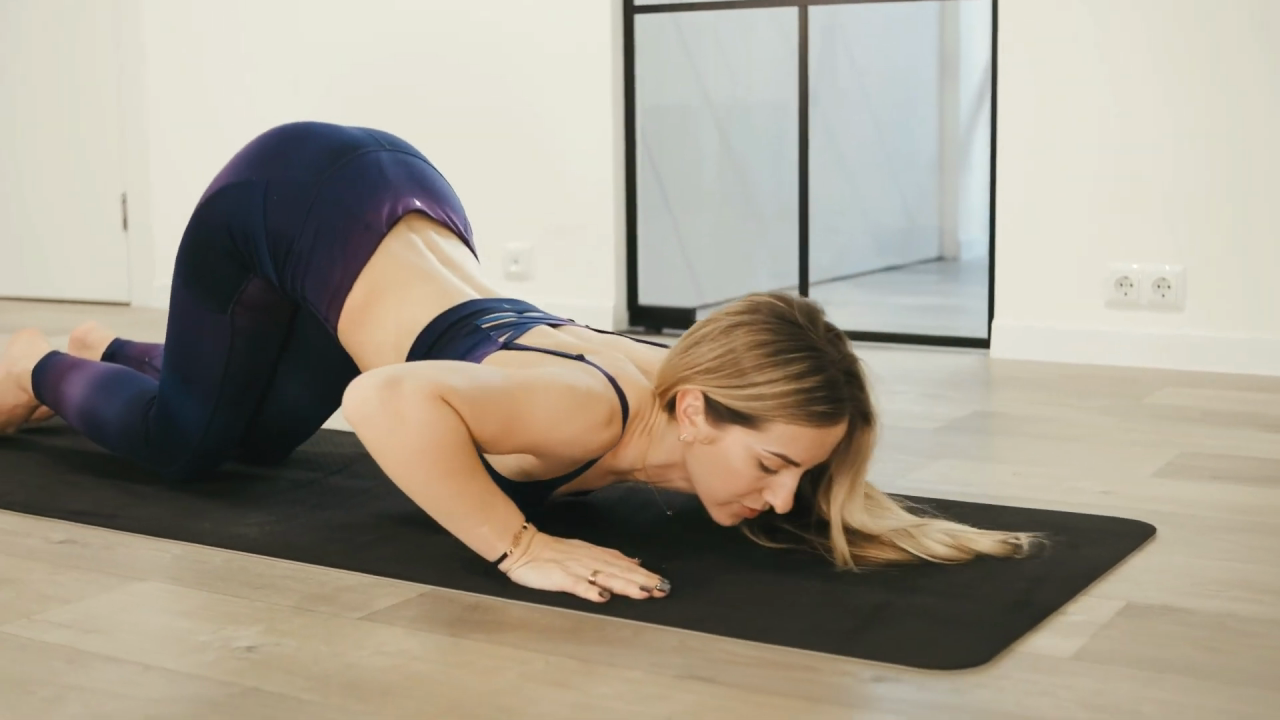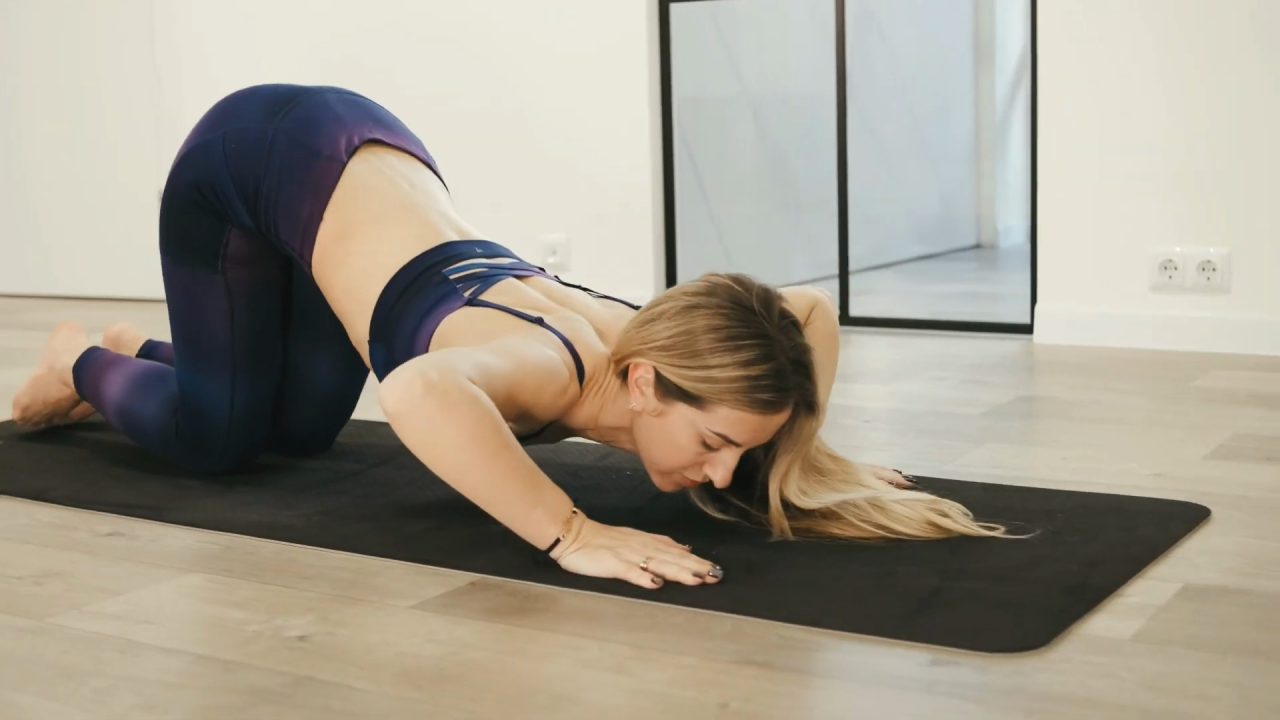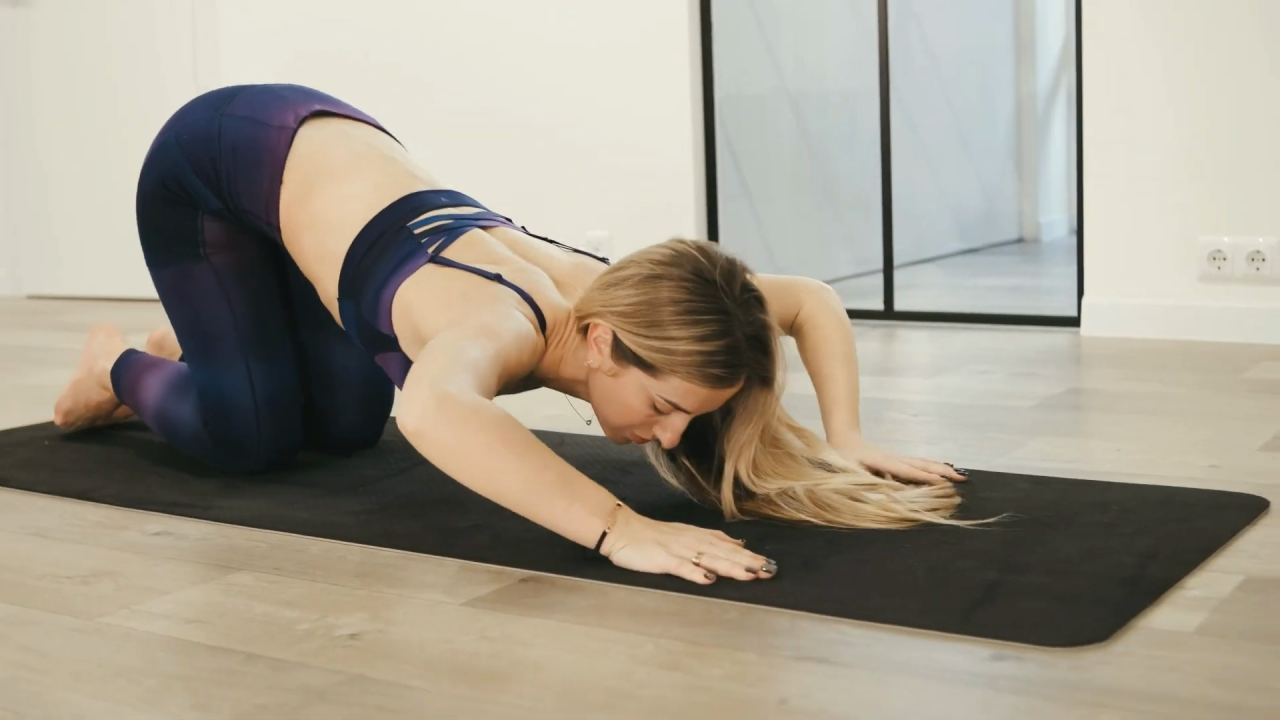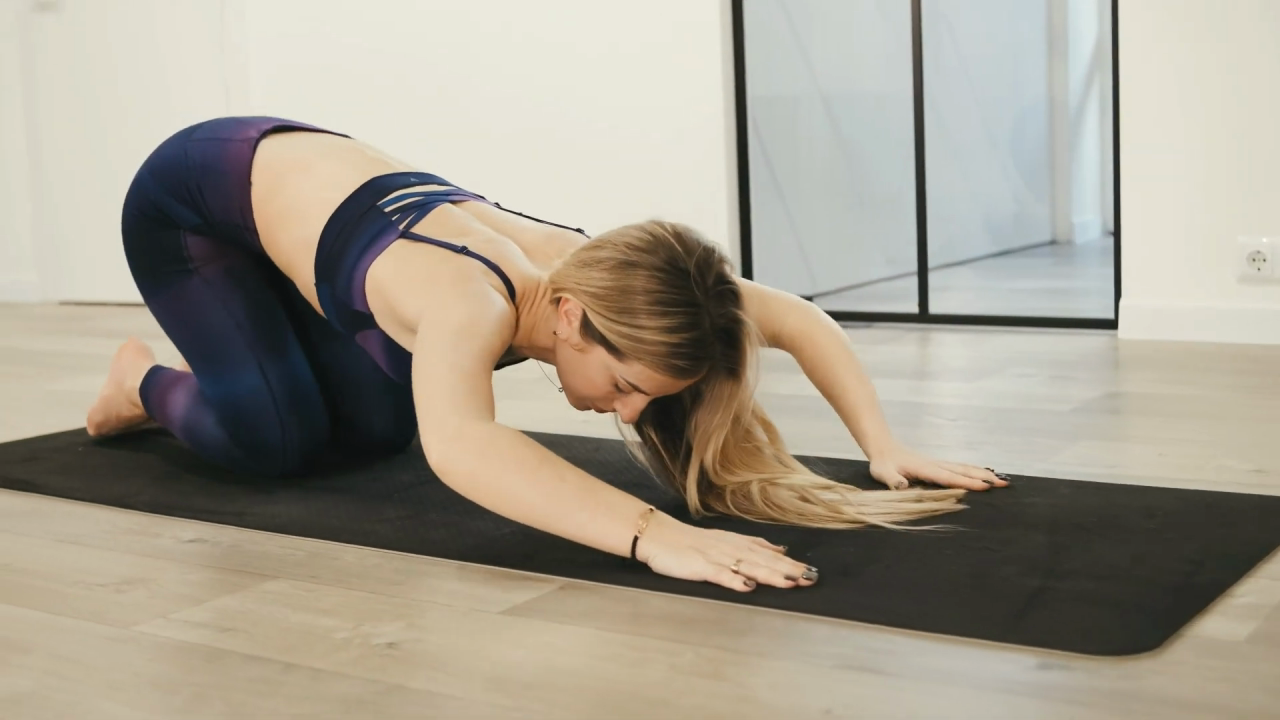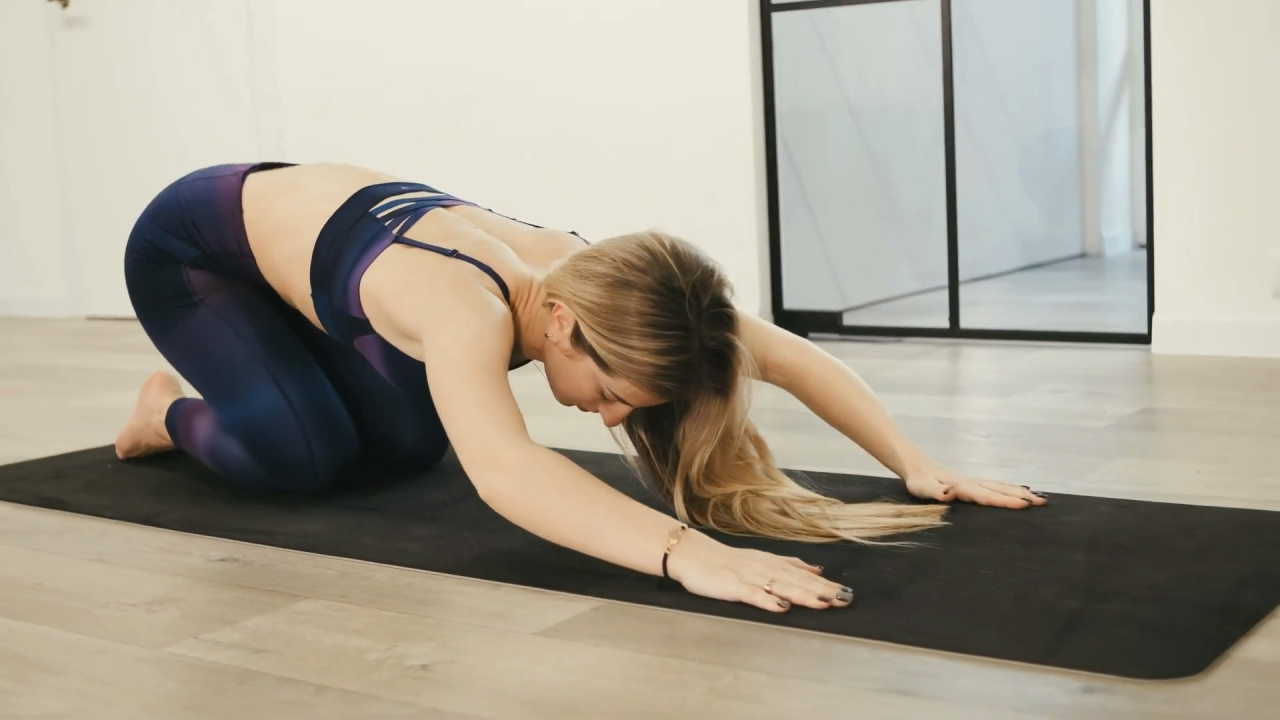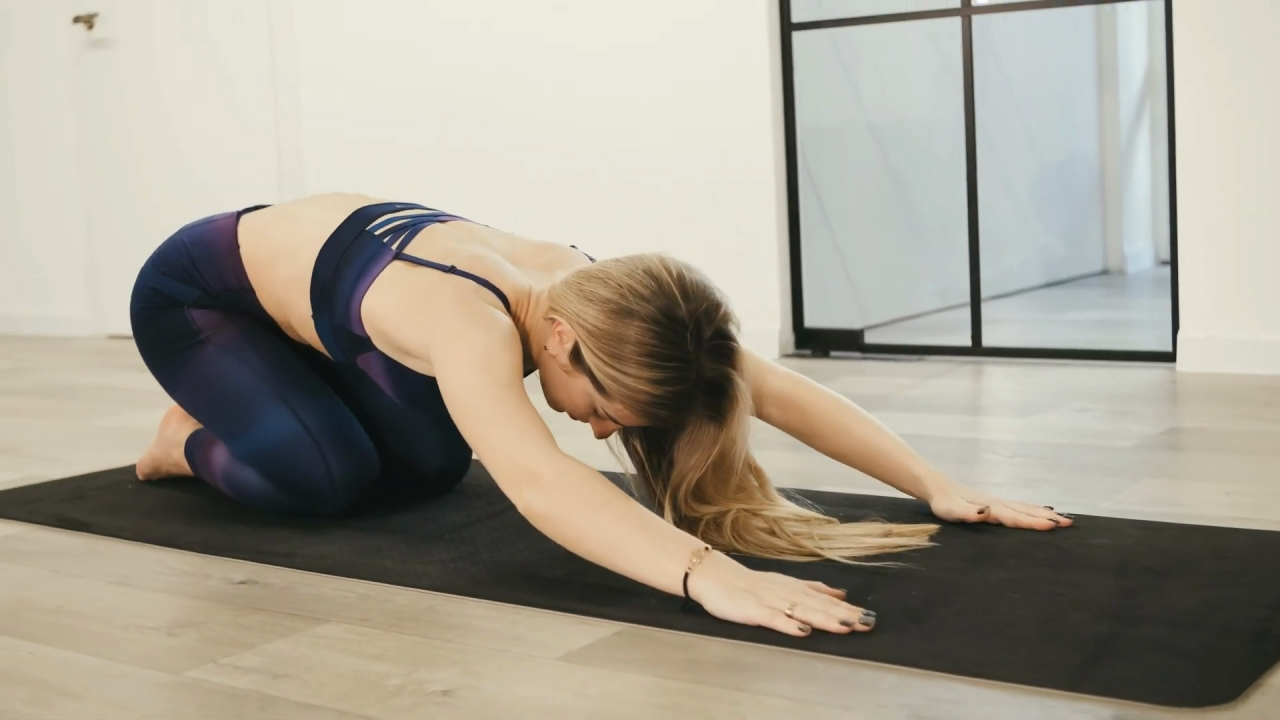
dt=0.4s
person 1, frame 1
left shoulder: (694, 390)
right shoulder: (593, 414)
left elbow: (770, 319)
right elbow: (385, 398)
left wrist: (792, 461)
right wrist: (520, 547)
left hip: (388, 198)
right hip: (287, 194)
left knee: (262, 439)
right knee: (183, 442)
left ankle: (107, 350)
person 1, frame 2
left shoulder: (654, 347)
right shoulder: (545, 371)
left elbow: (811, 303)
right elbow: (419, 394)
left wrist: (804, 460)
right wrist: (569, 534)
left hip: (355, 151)
right hip: (252, 156)
left knee: (298, 429)
right knee: (215, 435)
left ankle: (143, 349)
right ankle: (84, 363)
person 1, frame 3
left shoulder: (620, 303)
right shoulder: (504, 328)
left elbow: (812, 300)
right elbow: (434, 410)
left wrist: (841, 445)
right wrist: (616, 528)
left hip: (326, 145)
right hip: (213, 160)
left knee: (345, 426)
right knee: (252, 436)
left ankle: (185, 354)
right ankle: (121, 368)
person 1, frame 4
left shoulder: (598, 278)
right shoulder: (473, 302)
left elbow: (796, 318)
right elbow: (458, 445)
left wrist: (883, 447)
right wrist: (652, 532)
left hip: (303, 181)
right hip: (192, 195)
left knee: (377, 428)
right knee: (276, 437)
left ankle: (212, 370)
right ankle: (150, 383)
person 1, frame 5
left shoulder: (594, 282)
right shoulder: (467, 304)
left elbow: (789, 355)
right elbow: (503, 468)
left wrist: (916, 466)
right wrist: (687, 552)
left hip: (299, 226)
right hip: (191, 243)
left knee: (407, 446)
right knee: (305, 455)
left ankle: (242, 391)
right ankle: (174, 413)
person 1, frame 6
left shoulder: (593, 296)
right shoulder: (470, 319)
left elbow: (779, 390)
right elbow: (537, 481)
left wrist: (938, 487)
right wrist: (710, 574)
left hip: (303, 275)
right hip: (196, 290)
left knee: (429, 465)
right knee: (325, 475)
left ankle: (280, 411)
right ankle: (194, 443)
